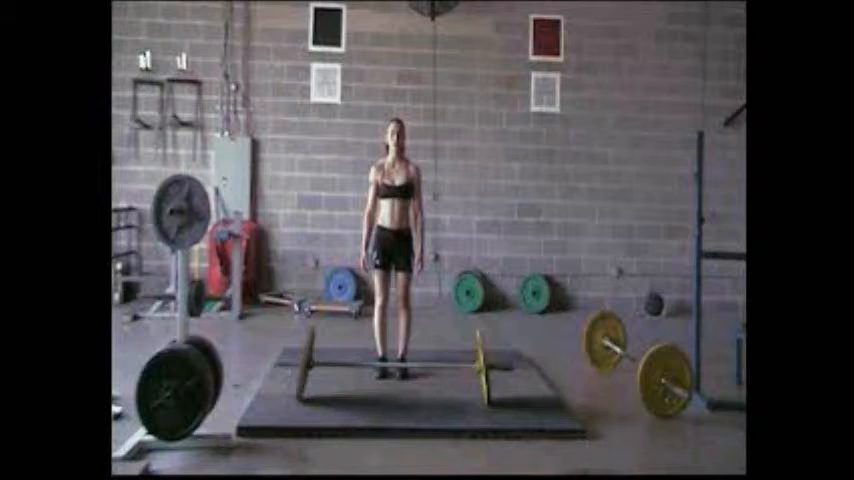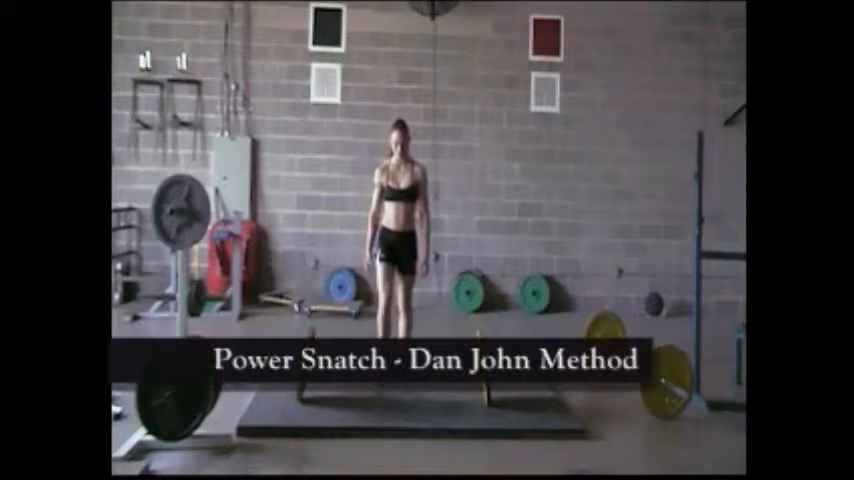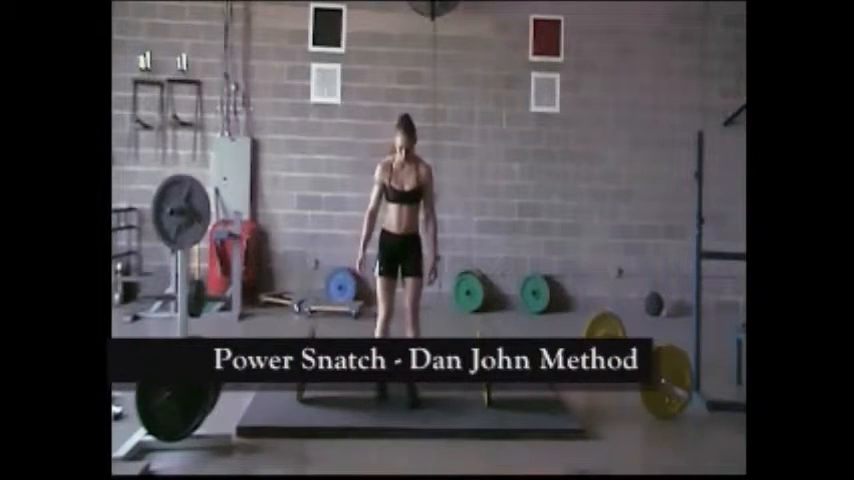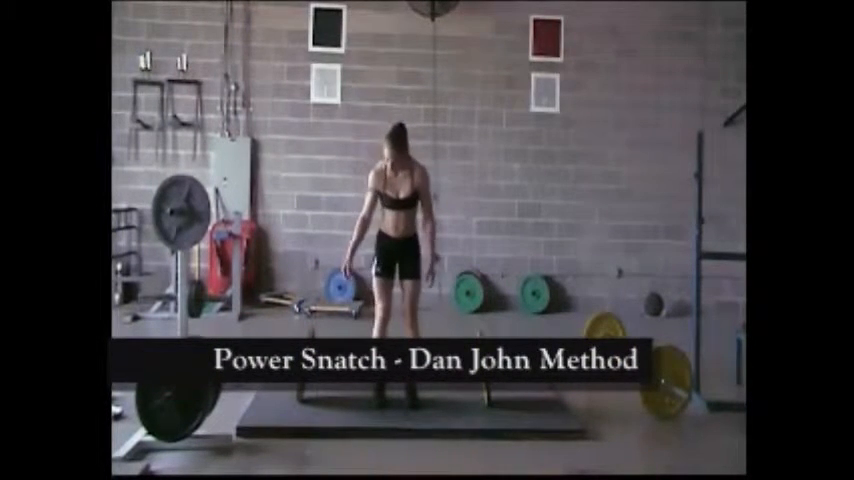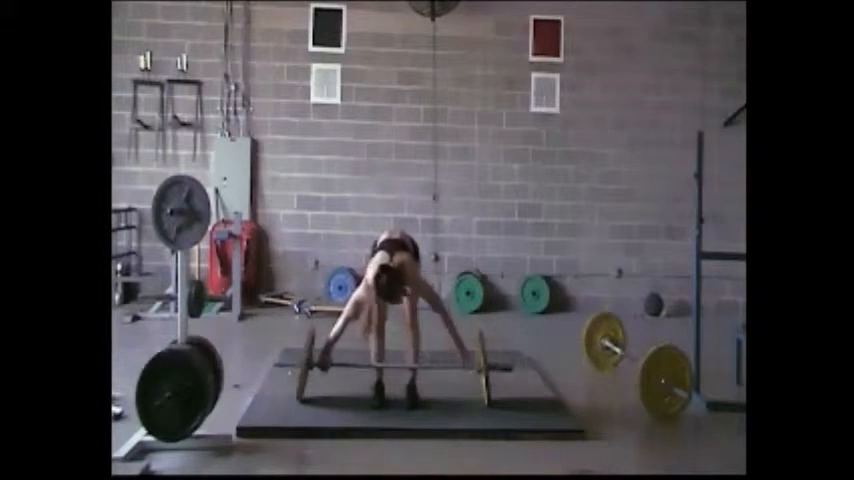
dt=1s
person 1, frame 1
left shoulder: (413, 170)
right shoulder: (377, 169)
left elbow: (417, 211)
right elbow: (370, 210)
left wrist: (420, 248)
right wrist: (364, 247)
left hip: (404, 238)
right hip: (382, 237)
left knee: (403, 301)
right knee: (381, 301)
left ankle: (402, 358)
right ankle: (381, 358)
person 1, frame 2
left shoulder: (418, 172)
right shoulder: (381, 171)
left elbow: (423, 214)
right elbow: (374, 212)
left wrist: (424, 252)
right wrist: (368, 249)
left hip: (408, 240)
right hip: (386, 239)
left knee: (405, 304)
right knee: (385, 300)
person 1, frame 3
left shoulder: (424, 171)
right shoulder: (383, 168)
left elbow: (429, 215)
right elbow: (372, 210)
left wrist: (433, 254)
right wrist: (362, 246)
left hip: (412, 245)
right hip: (387, 242)
left knee: (411, 314)
right knee: (384, 313)
left ankle: (411, 379)
person 1, frame 4
left shoulder: (419, 174)
right shoulder: (376, 174)
left elbow: (428, 218)
right elbow: (365, 216)
left wrist: (432, 256)
right wrist: (350, 253)
left hip: (410, 246)
right hip: (384, 245)
left knee: (410, 316)
right knee: (382, 314)
left ankle: (411, 381)
right ankle: (378, 379)
person 1, frame 5
left shoulder: (411, 278)
right shoulder: (369, 283)
left elbow: (440, 309)
right elbow: (345, 317)
left wrist: (460, 347)
right wrist: (326, 351)
left knee: (411, 319)
right knee: (378, 319)
left ankle: (412, 383)
right ankle: (378, 382)
